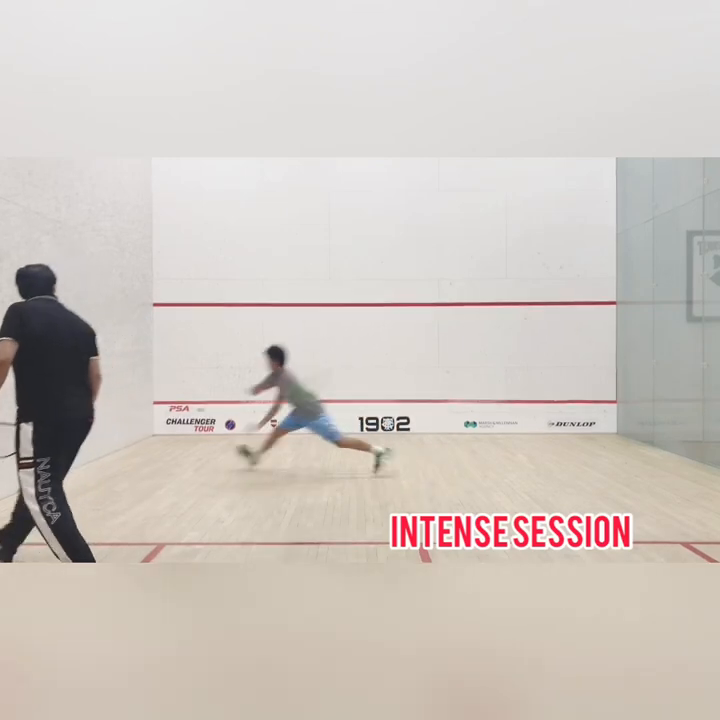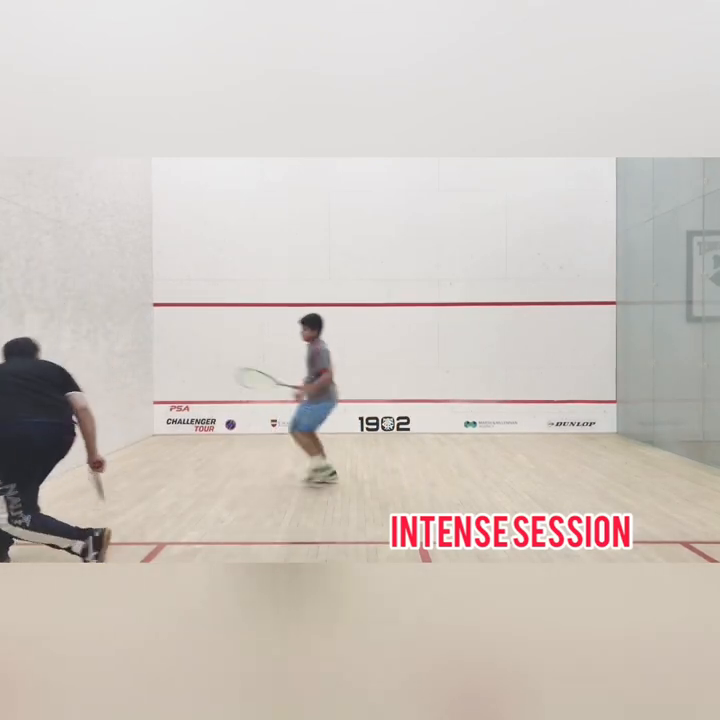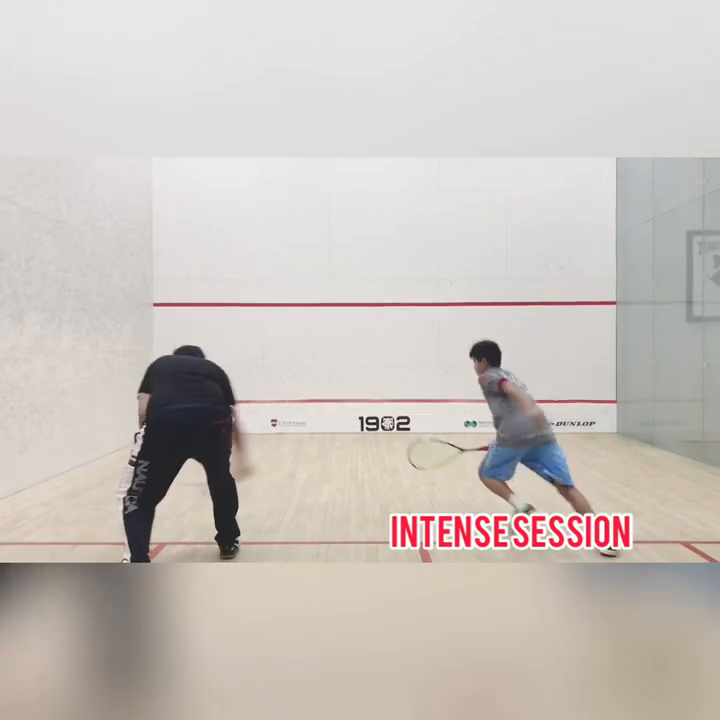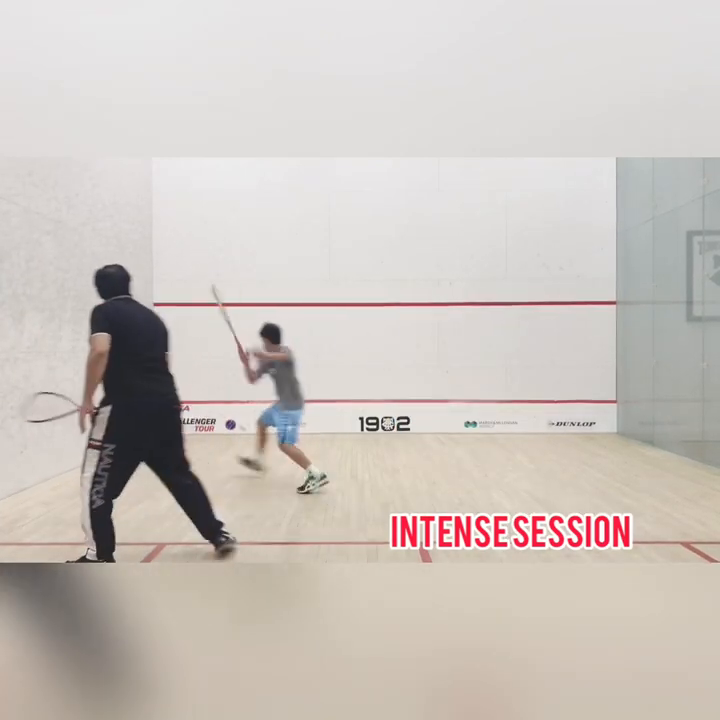
dt=1s
person 1, frame 1
right shoulder: (80, 324)
right elbow: (95, 375)
left hip: (41, 417)
right hip: (79, 415)
left knee: (44, 499)
right knee: (38, 486)
person 1, frame 2
right shoulder: (55, 370)
right elbow: (83, 409)
right wrist: (94, 453)
right hip: (59, 431)
right knee: (20, 496)
left ankle: (86, 543)
person 1, frame 3
left shoulder: (158, 365)
right shoulder: (214, 370)
left elbow: (144, 412)
right elbow: (231, 418)
left wrist: (148, 441)
right wrist: (241, 456)
left hip: (163, 420)
right hip: (215, 421)
left knee: (138, 498)
right knee: (220, 479)
left ankle: (137, 565)
right ankle: (229, 542)
person 1, frame 4
left shoulder: (104, 312)
right shoulder: (152, 317)
left elbow: (100, 352)
left wrist: (87, 399)
left hip: (126, 405)
right hip: (167, 402)
left knee: (98, 480)
right knee: (177, 472)
left ankle: (99, 555)
right ankle: (219, 535)
person 2, frame 1
left shoulder: (284, 377)
right shoulder: (276, 374)
left elbow: (279, 403)
right elbow: (258, 388)
left wrist: (264, 420)
left hip: (312, 413)
right hip: (302, 411)
left knee: (339, 441)
right knee: (278, 431)
left ankle: (378, 451)
right ankle: (255, 456)
person 2, frame 2
left shoulder: (317, 348)
right shoulder: (318, 346)
left elbow: (328, 376)
left wrist: (306, 391)
right wrist: (307, 385)
left hip: (320, 398)
right hip: (327, 397)
left knee: (296, 430)
right knee: (308, 431)
left ankle: (320, 464)
right ankle: (327, 471)
person 2, frame 3
left shoulder: (487, 377)
right shoulder: (509, 377)
left elbow: (509, 387)
left wrist: (529, 408)
left hip: (513, 437)
right hip: (541, 434)
left knee: (488, 476)
right knee: (566, 488)
left ankle: (520, 506)
person 2, frame 4
left shoulder: (286, 353)
right shoulder: (267, 360)
left elbow: (278, 357)
right elbow: (252, 379)
left wrist: (261, 355)
right wrist: (244, 360)
left hip: (292, 406)
right hip: (282, 404)
left knee: (285, 444)
right knee: (262, 422)
left ankle: (316, 475)
right ankle: (258, 461)
